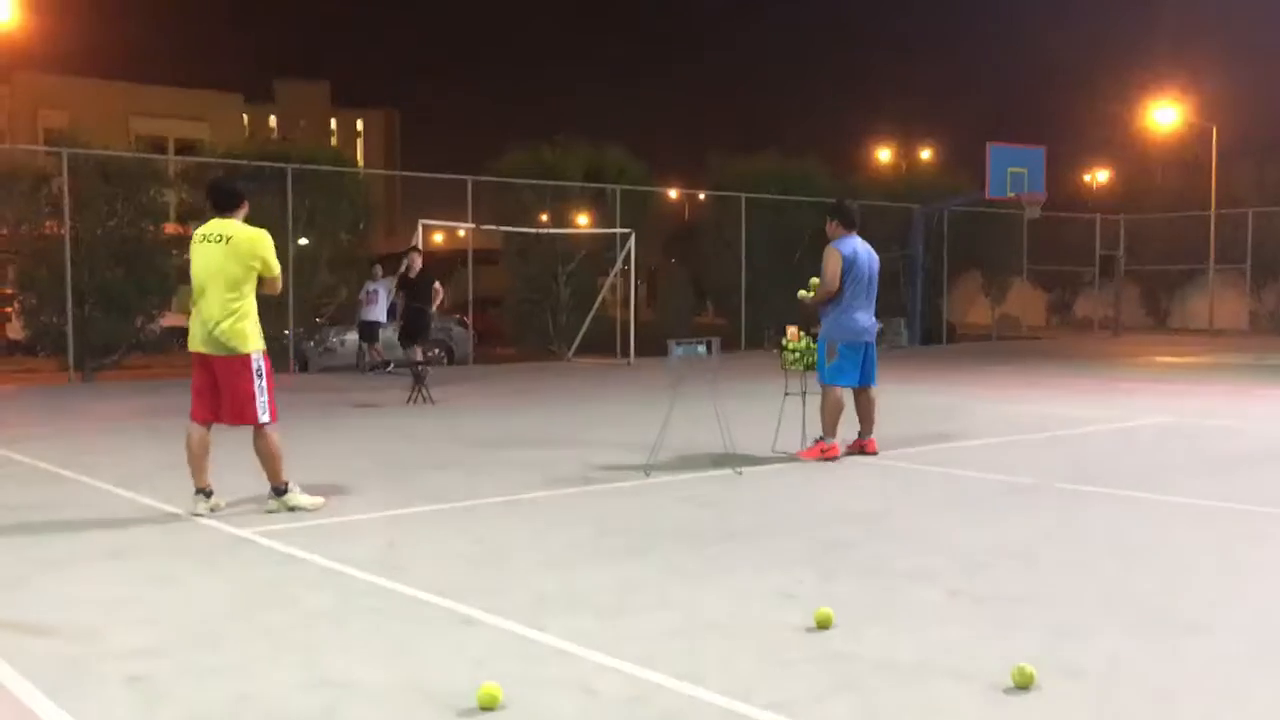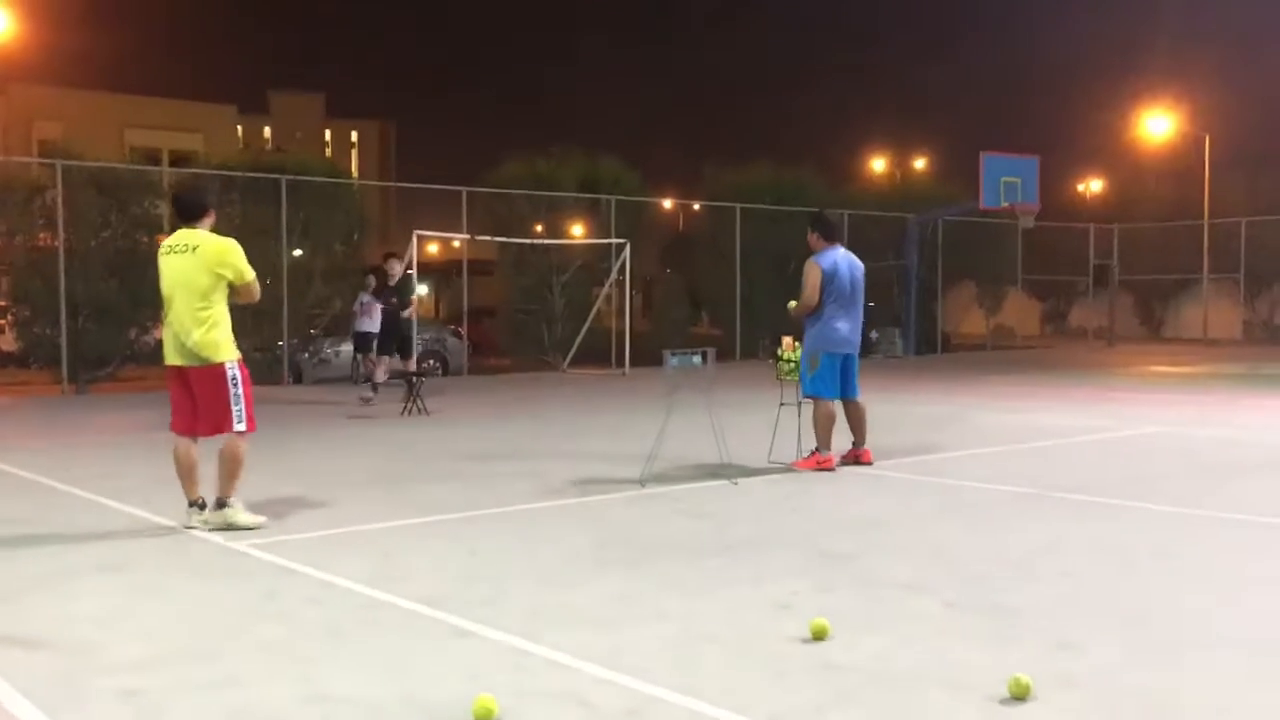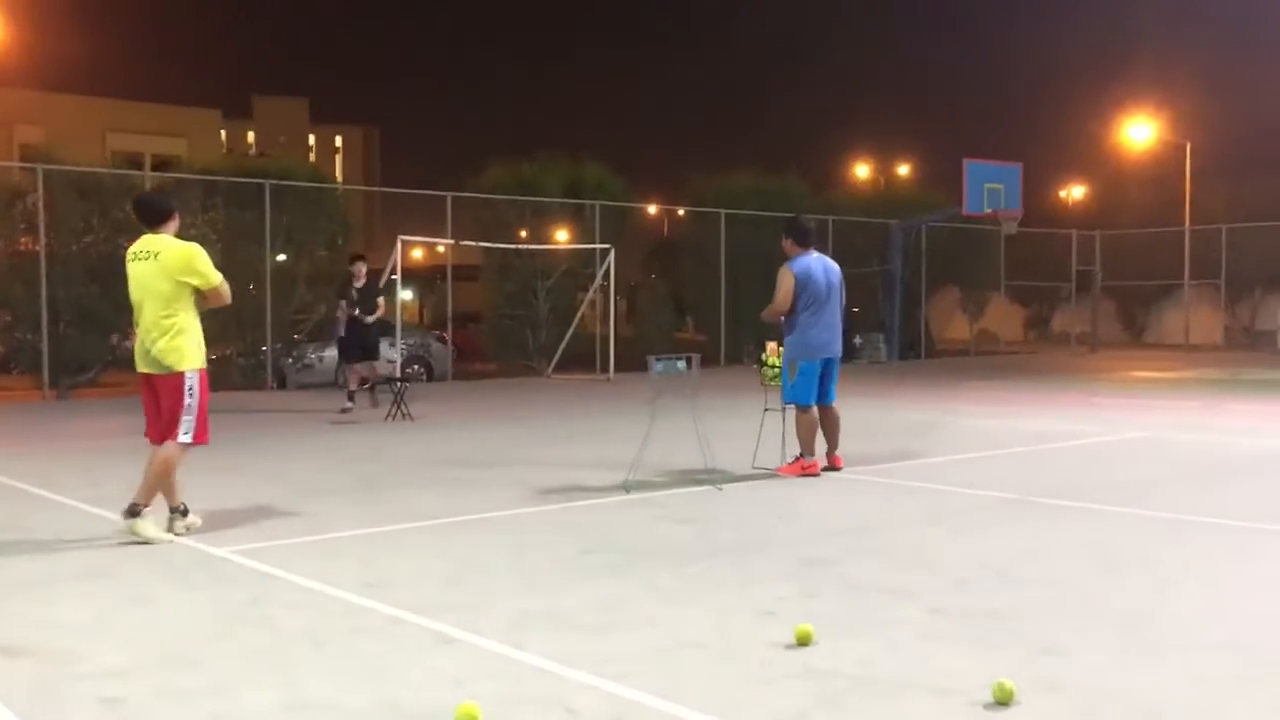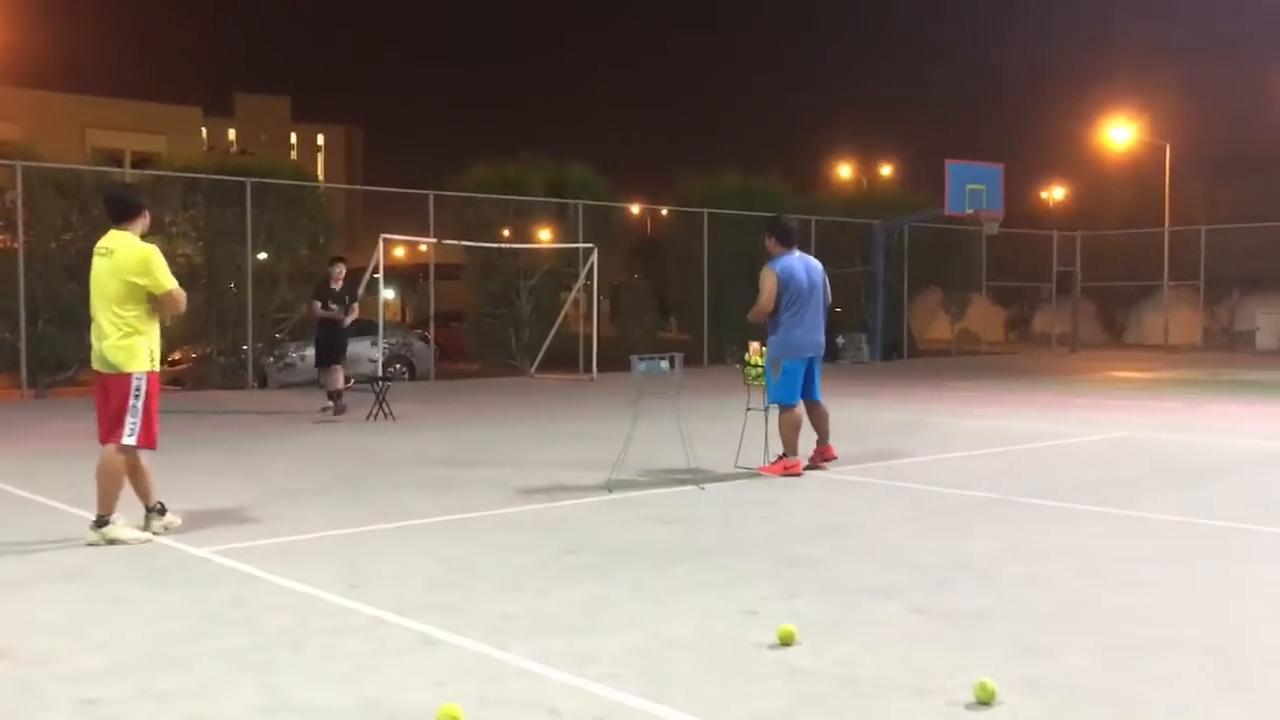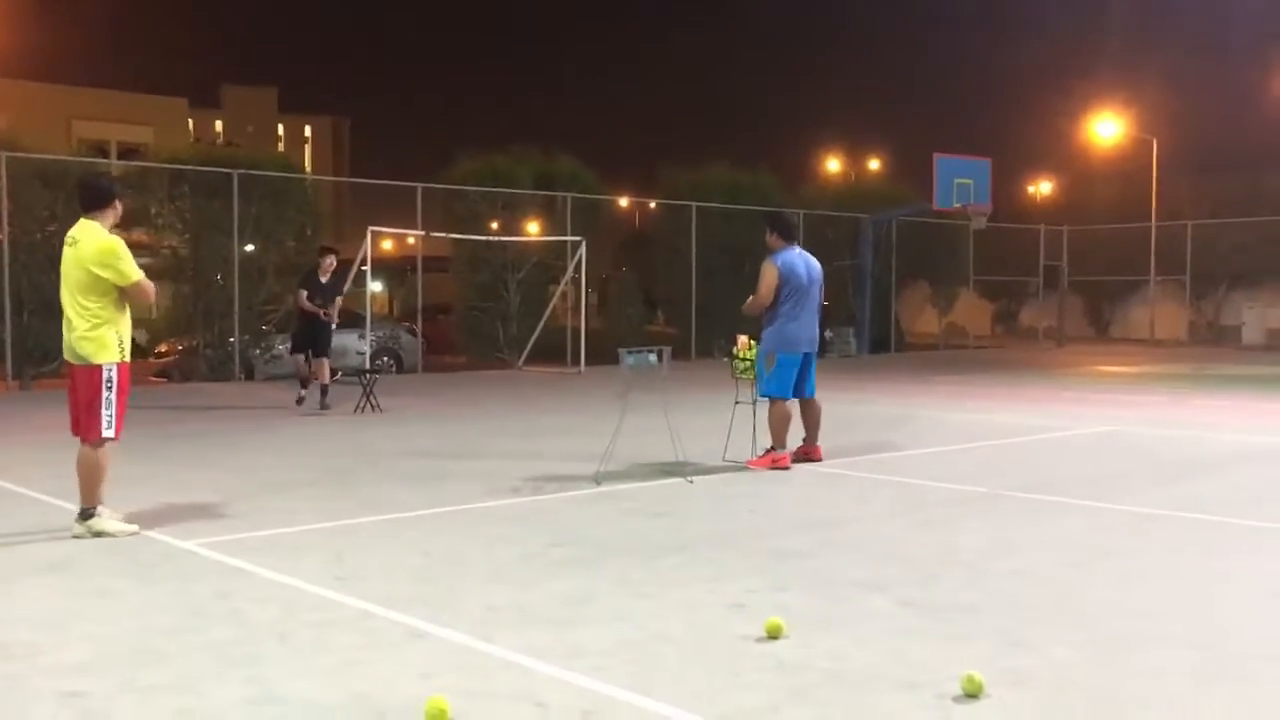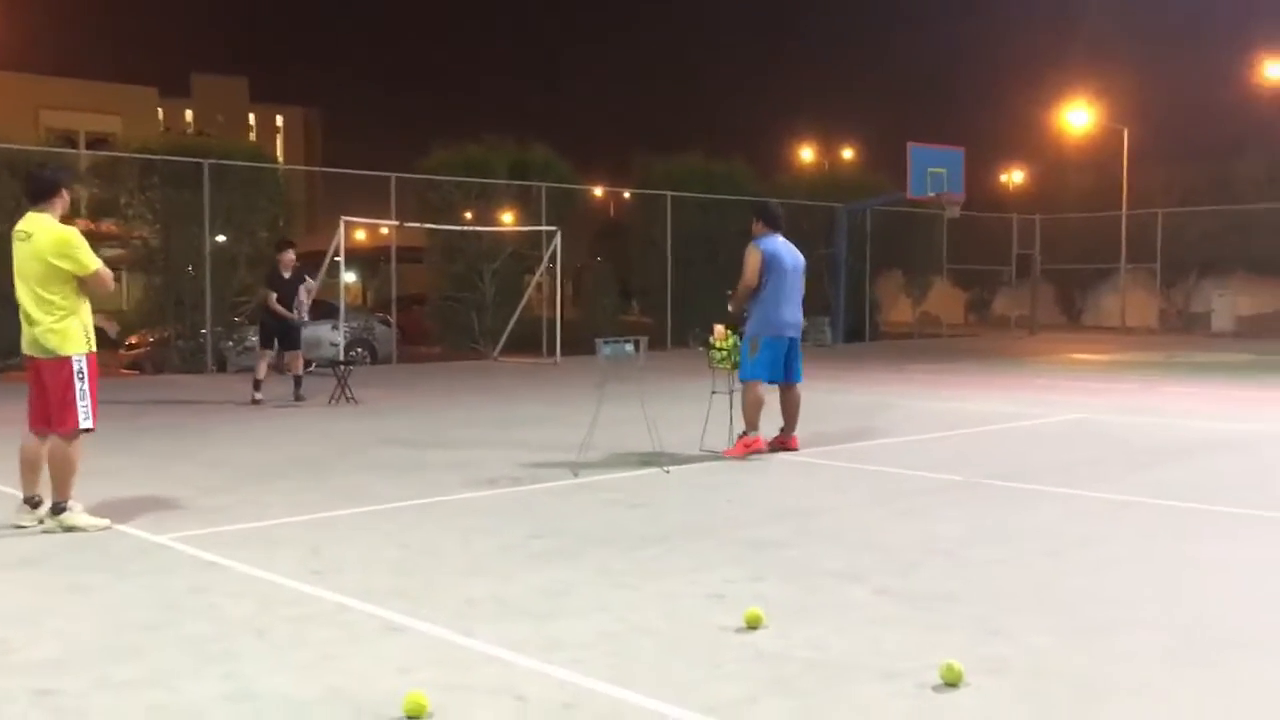
dt=0.3s
person 1, frame 1
left shoulder: (199, 237)
right shoulder: (255, 238)
right elbow: (275, 286)
left wrist: (241, 282)
left hip: (202, 340)
right hip: (239, 341)
left knee: (200, 420)
right knee: (262, 420)
left ankle: (202, 494)
right ankle: (281, 491)
person 1, frame 2
left shoulder: (166, 248)
right shoulder: (223, 247)
right elbow: (252, 294)
left wrist: (213, 290)
left hip: (176, 352)
right hip: (215, 351)
left knee: (185, 432)
right knee: (237, 428)
left ankle: (195, 506)
right ankle: (225, 504)
person 1, frame 3
left shoulder: (134, 254)
right shoulder: (187, 252)
right elbow: (223, 297)
left wrist: (187, 295)
left hip: (148, 357)
right hip: (179, 358)
left knee: (163, 438)
right knee: (176, 440)
left ankle: (179, 512)
right ankle: (135, 511)
person 1, frame 4
left shoulder: (103, 248)
right shoulder: (143, 253)
right elbow: (177, 304)
left wrist: (150, 298)
right wrist: (159, 298)
left hip: (107, 356)
right hip: (132, 359)
left knee: (123, 441)
right knee: (122, 442)
left ankle: (155, 510)
right ankle: (104, 522)
person 1, frame 5
left shoulder: (76, 237)
right shoulder: (107, 244)
right elbow: (145, 295)
left wrist: (123, 286)
right wrist: (139, 283)
left hip: (80, 347)
right hip: (103, 350)
left knee: (89, 435)
right knee: (98, 436)
left ankle: (90, 506)
right ankle: (90, 515)
person 1, frame 6
left shoulder: (23, 231)
right shoulder: (63, 236)
right elbow: (105, 283)
left wrist: (76, 275)
right wrist: (90, 273)
left hip: (37, 341)
right hip: (68, 343)
left knee: (39, 428)
right knee: (69, 429)
left ankle: (31, 504)
right ankle: (62, 509)
person 2, frame 1
left shoulder: (836, 249)
right shoulder: (870, 251)
left elbow: (830, 286)
left wrist: (812, 299)
left hip: (840, 327)
right hip: (866, 326)
left knee: (832, 385)
right knee: (863, 385)
left ankle: (828, 444)
right ankle: (866, 440)
person 2, frame 2
left shoulder: (817, 262)
right shoulder: (855, 261)
left elbow: (810, 300)
left wrist: (794, 312)
left hip: (823, 339)
right hip: (850, 338)
left knee: (822, 397)
right knee: (850, 396)
left ankle: (823, 455)
right ankle: (860, 450)
person 2, frame 3
left shoulder: (790, 270)
right shoulder: (832, 266)
left elbow: (780, 307)
right elbow: (840, 302)
left wrist: (766, 316)
left hip: (804, 345)
right hip: (831, 344)
left knee: (804, 403)
right knee: (826, 402)
left ankle: (808, 461)
right ankle: (832, 456)
person 2, frame 4
left shoulder: (773, 269)
right shoulder: (816, 264)
left elbow: (764, 308)
right elbow: (827, 300)
left wrist: (751, 317)
left hip: (786, 345)
right hip: (814, 342)
left knee: (787, 403)
right knee: (812, 398)
left ankle: (790, 460)
right ankle: (824, 447)
person 2, frame 5
left shoulder: (774, 263)
right shoulder: (813, 262)
left elbow: (763, 300)
right elbow: (819, 299)
left wrist: (747, 308)
left hip: (781, 339)
right hip: (808, 337)
left knee: (777, 396)
right knee: (807, 394)
left ankle: (778, 453)
right ankle: (811, 447)
person 2, frame 6
left shoulder: (758, 247)
right shoulder: (796, 253)
left elbow: (749, 282)
left wrist: (735, 304)
left hip: (765, 324)
right hip: (793, 323)
left knee: (753, 379)
right knee: (789, 382)
left ankle: (751, 437)
right ankle: (788, 437)
